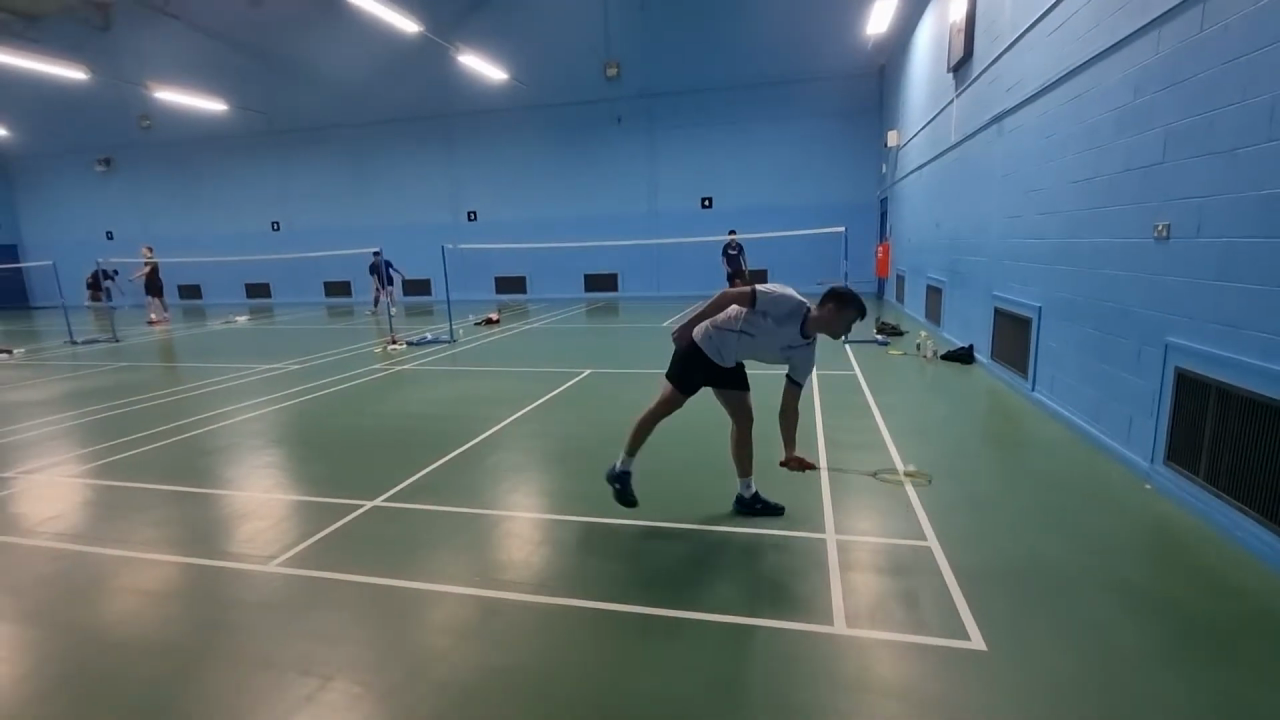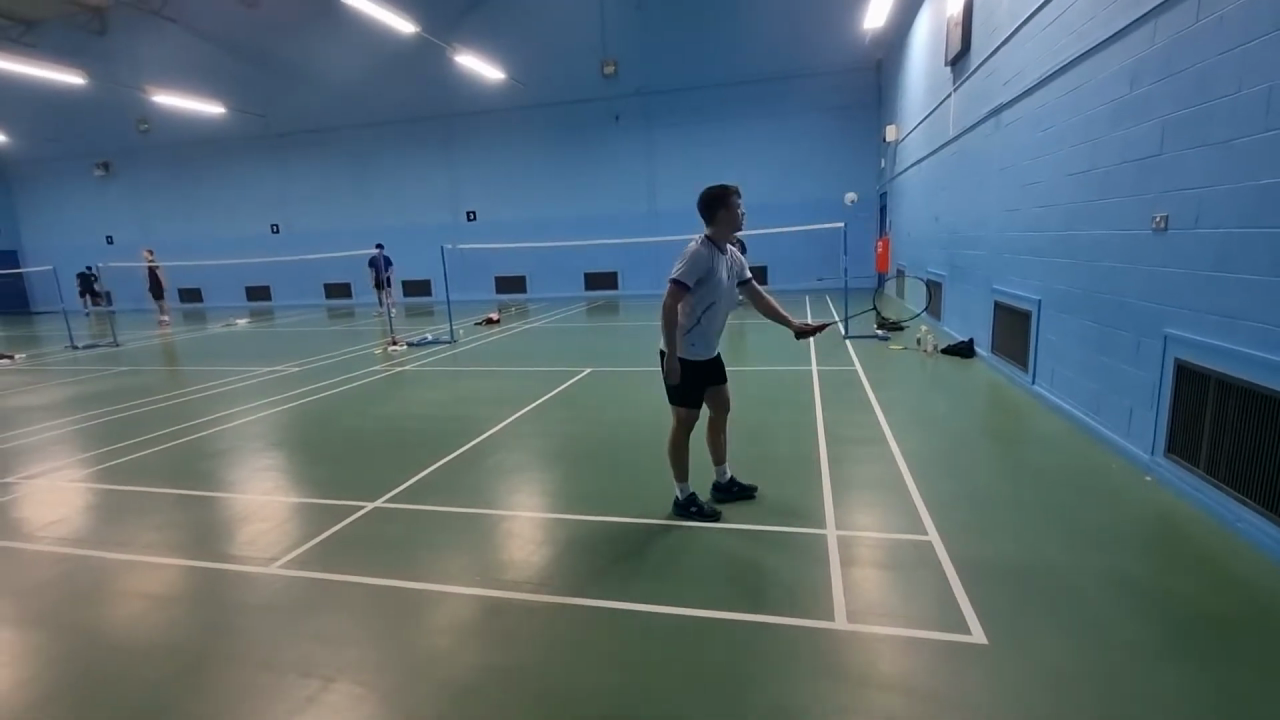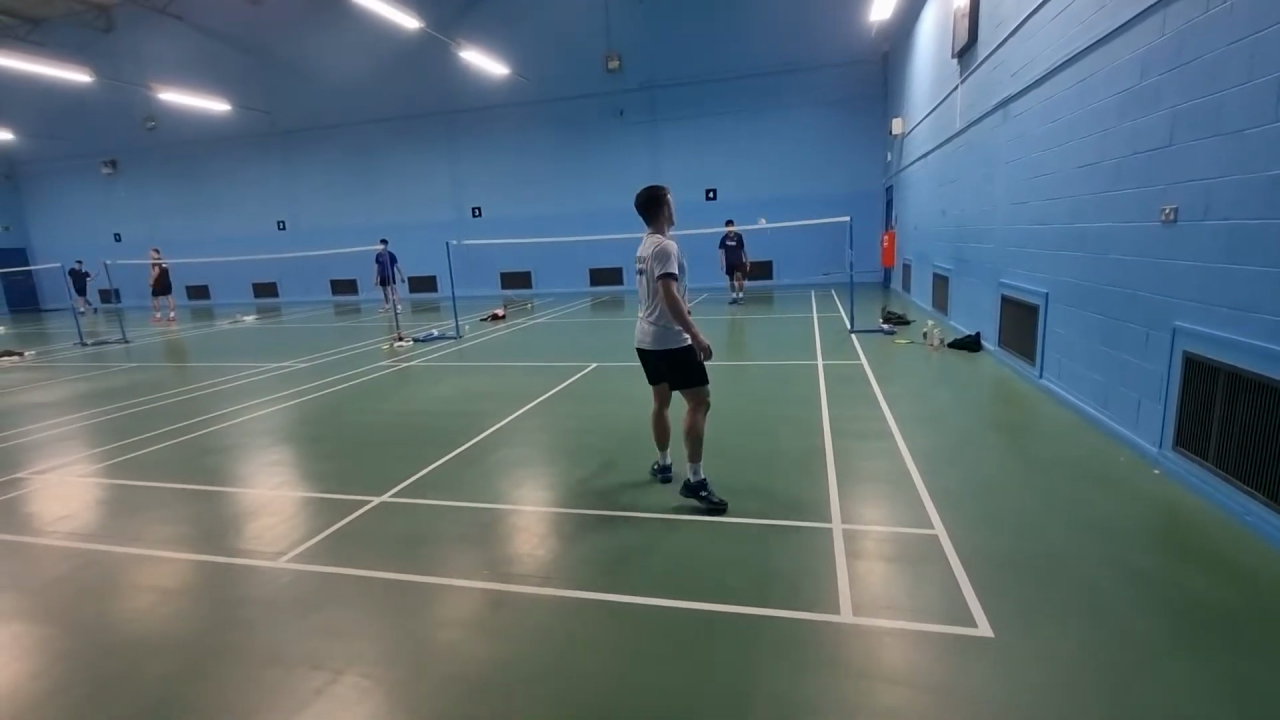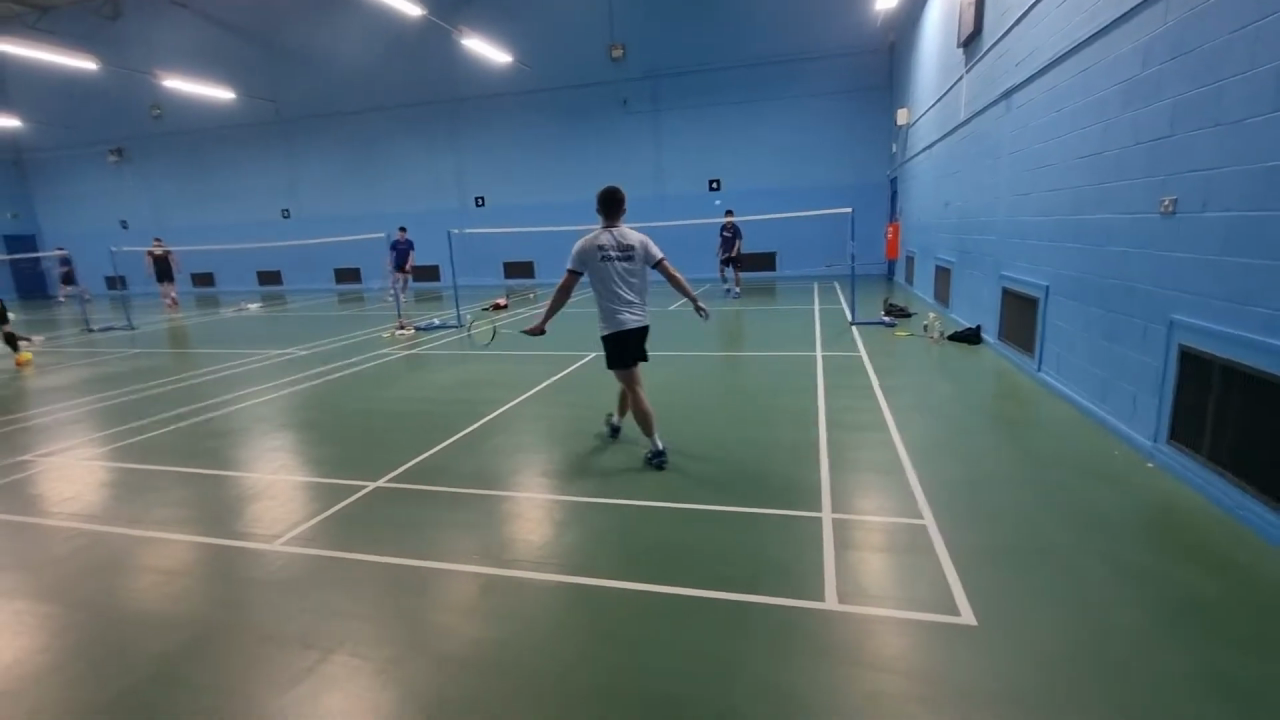
dt=0.5s
person 1, frame 1
left shoulder: (805, 352)
right shoulder: (788, 303)
left elbow: (789, 406)
right elbow: (731, 295)
left wrist: (790, 452)
right wrist: (692, 323)
left hip: (728, 361)
right hip: (703, 345)
left knee: (744, 419)
right knee: (665, 407)
left ankle: (746, 494)
right ankle: (622, 470)
person 1, frame 2
left shoulder: (732, 255)
right shoulder: (697, 254)
left elbow: (757, 296)
right elbow: (670, 304)
left wrist: (793, 325)
right wrist: (673, 355)
left hip: (706, 352)
right hip: (685, 355)
left knee: (721, 408)
right knee: (685, 422)
left ankle: (724, 482)
right ankle: (683, 498)
person 1, frame 3
left shoulder: (647, 246)
right shoulder: (667, 247)
right elbow: (669, 295)
right wrist: (696, 335)
left hip: (647, 340)
right hip: (672, 342)
left knee: (661, 402)
right knee: (699, 404)
left ankle: (663, 464)
right ankle: (696, 481)
person 1, frame 4
left shoulder: (585, 246)
right shoulder: (640, 240)
left elbow: (565, 289)
right elbow: (670, 274)
left wrist: (543, 322)
right wrist: (695, 302)
left hip: (613, 326)
right hip: (639, 322)
left knee: (633, 386)
right knee: (627, 379)
left ankle: (657, 449)
right ankle: (615, 422)
